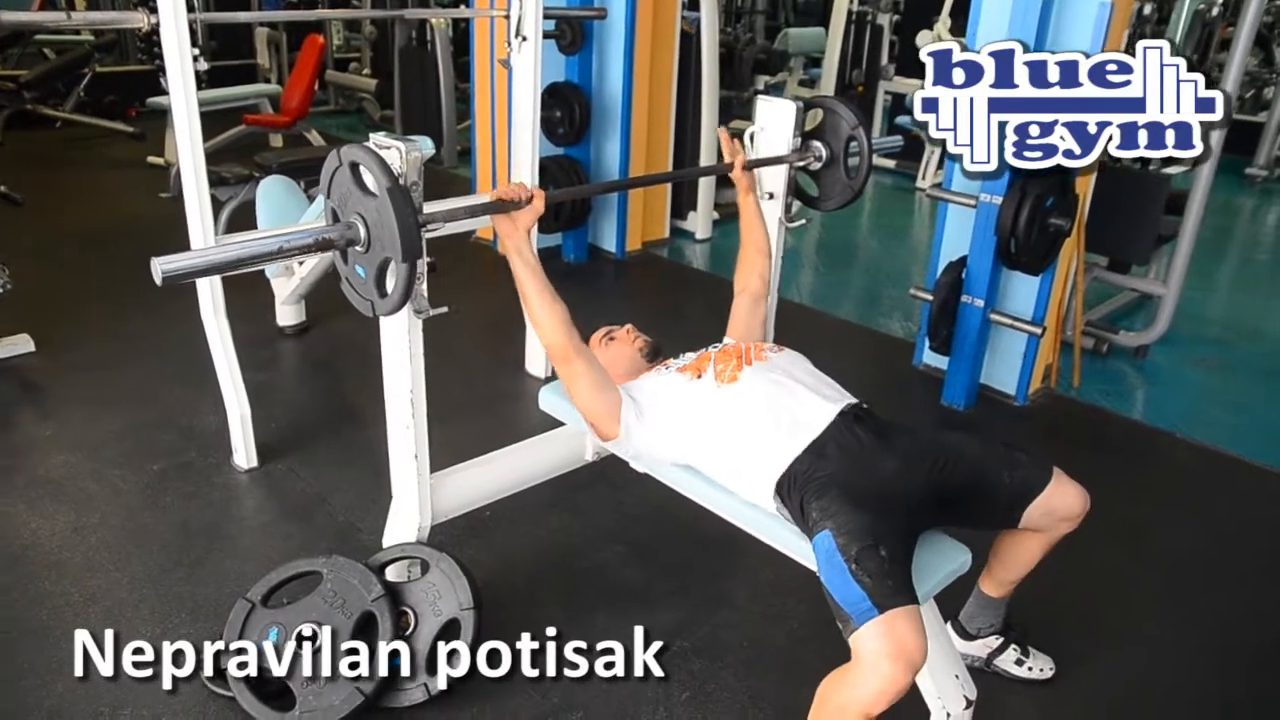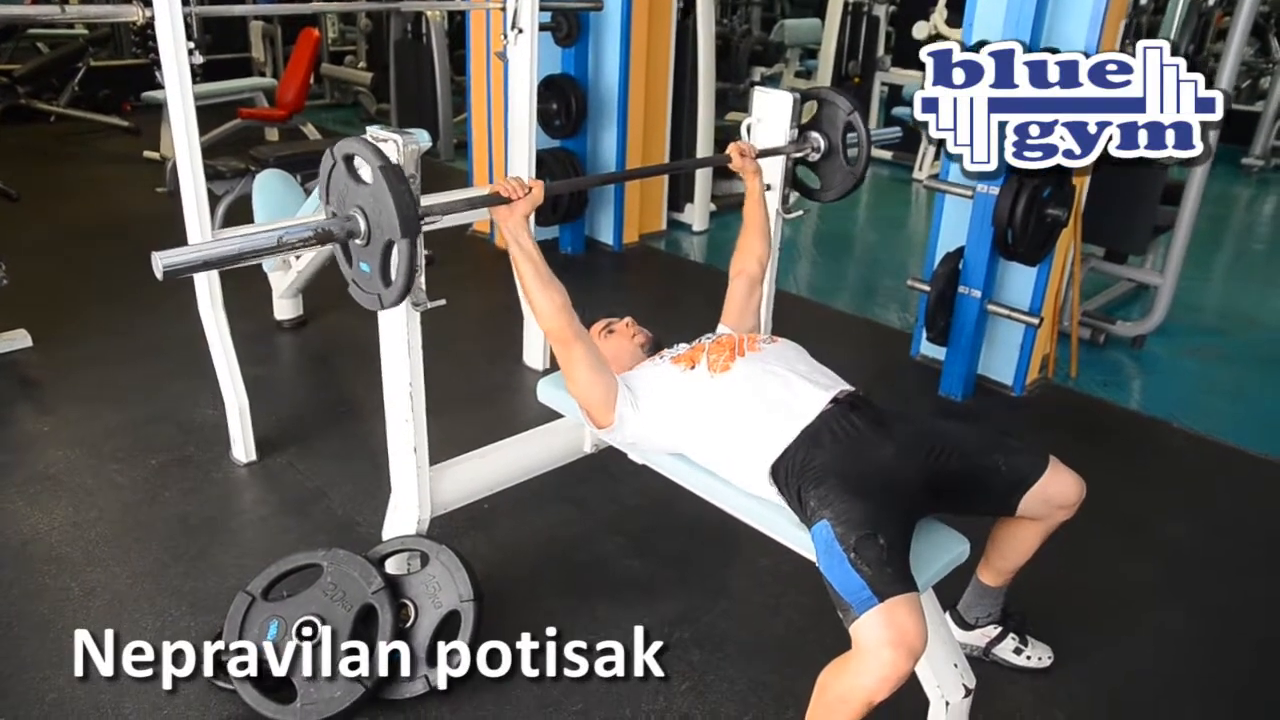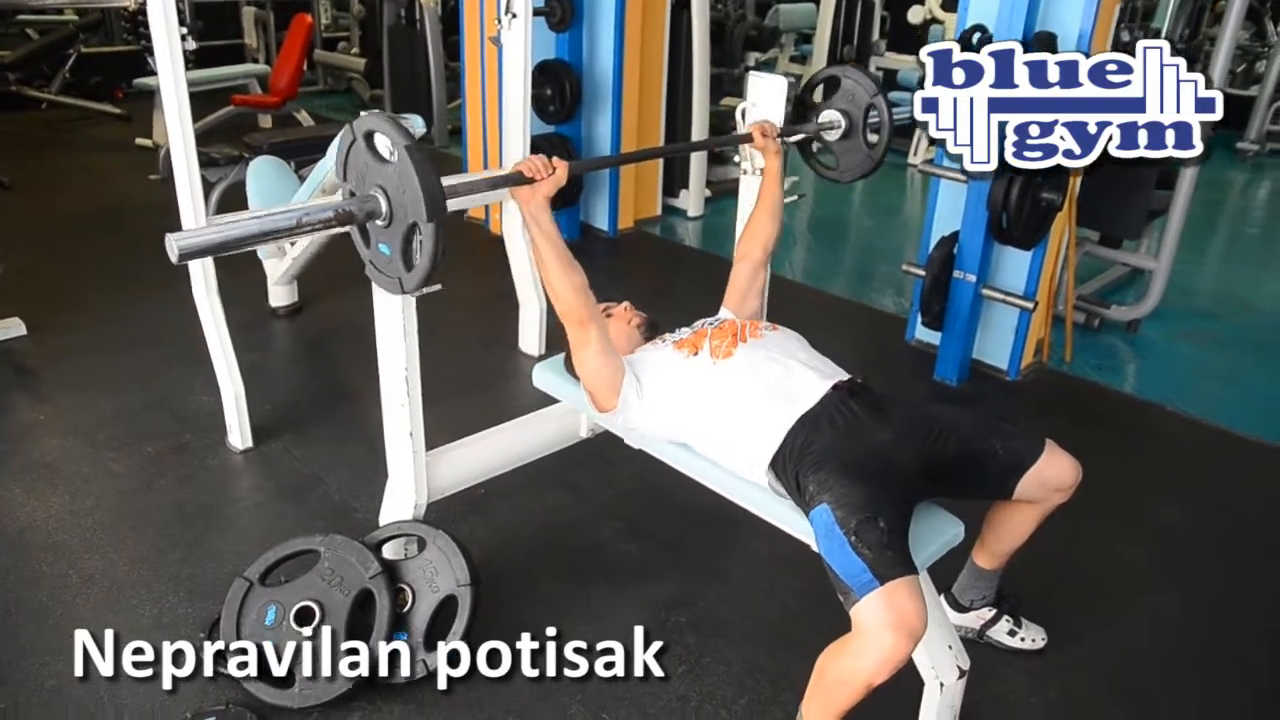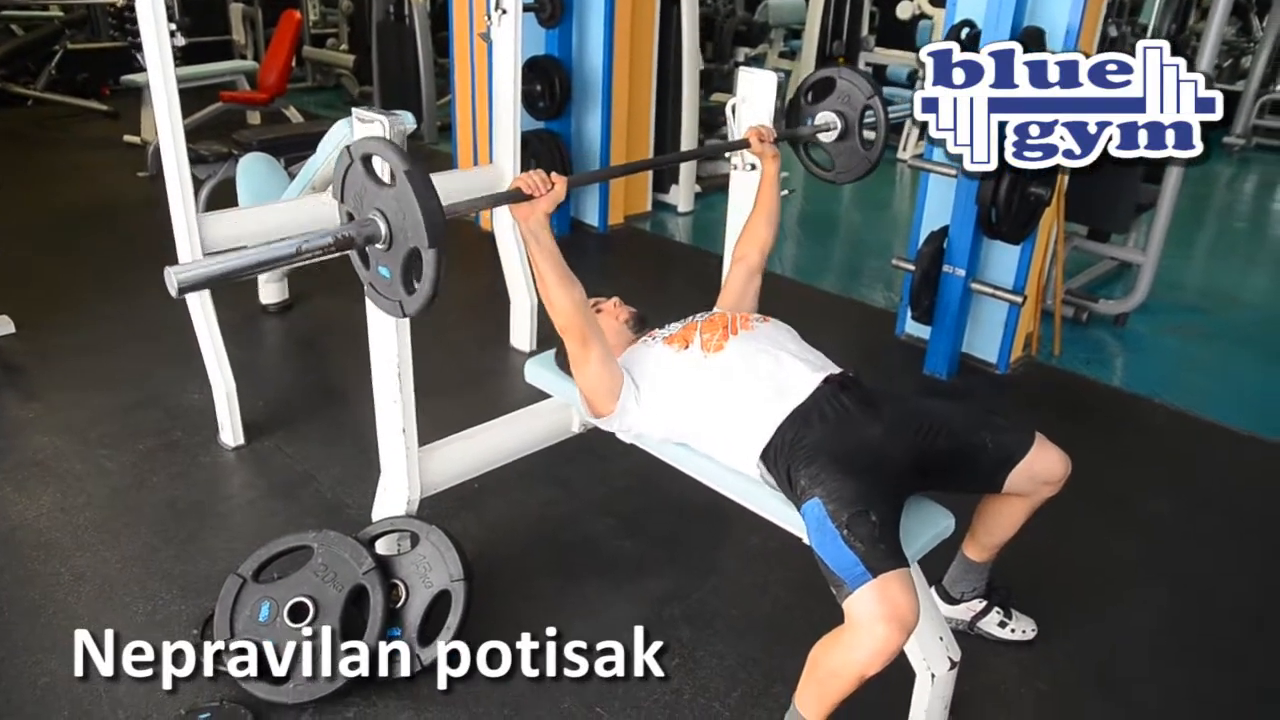
dt=0.5s
person 1, frame 1
left shoulder: (721, 354)
right shoulder: (630, 410)
left elbow: (752, 286)
right elbow: (564, 351)
left wrist: (746, 188)
right wrist: (516, 241)
left hip: (875, 434)
right hip: (817, 476)
left knee: (1065, 503)
right knee: (893, 661)
left ankle: (977, 629)
person 1, frame 2
left shoulder: (717, 344)
right shoulder: (626, 401)
left elbow: (749, 271)
right elbow: (563, 332)
left wrist: (752, 180)
right wrist: (515, 228)
left hip: (874, 423)
right hip: (813, 462)
left knee: (1061, 493)
right knee: (892, 650)
left ankle: (976, 620)
person 1, frame 3
left shoulder: (717, 329)
right shoulder: (628, 387)
left elbow: (752, 255)
right elbow: (574, 314)
left wrist: (772, 160)
right wrist: (535, 207)
left hip: (869, 408)
right hip: (811, 448)
left knee: (1057, 474)
right knee: (890, 633)
left ankle: (970, 601)
person 1, frame 4
left shoulder: (707, 325)
right shoulder: (621, 390)
left elbow: (750, 259)
right elbow: (573, 332)
left wrist: (769, 165)
right wrist: (533, 224)
left hip: (861, 403)
right hip: (803, 442)
left knee: (1047, 469)
right knee: (884, 624)
left ankle: (961, 594)
